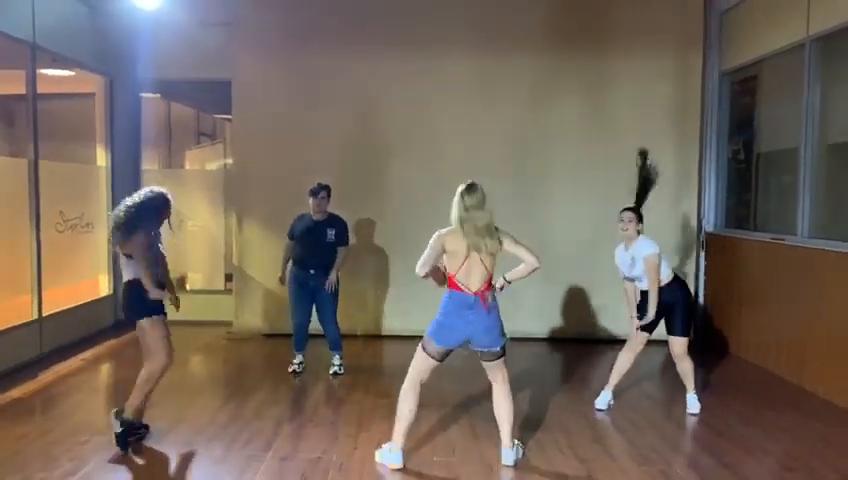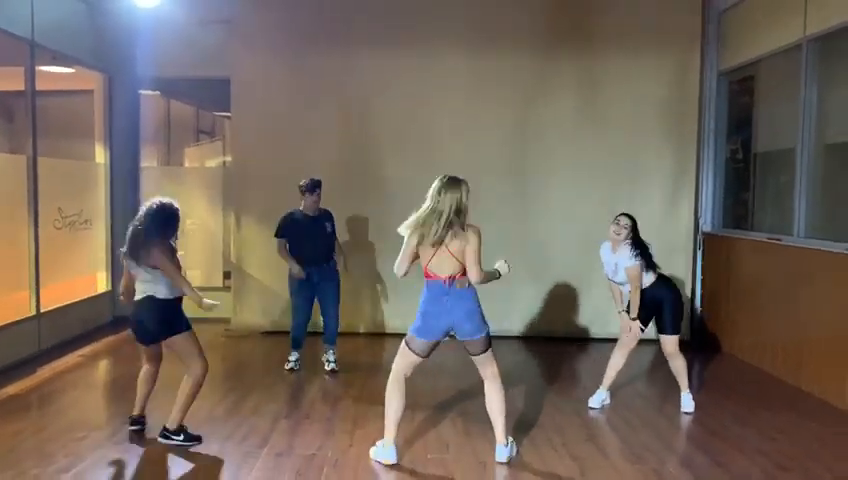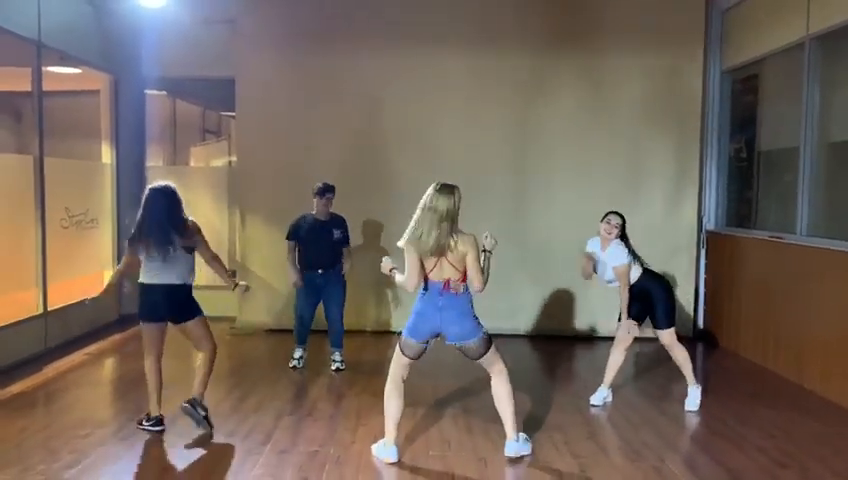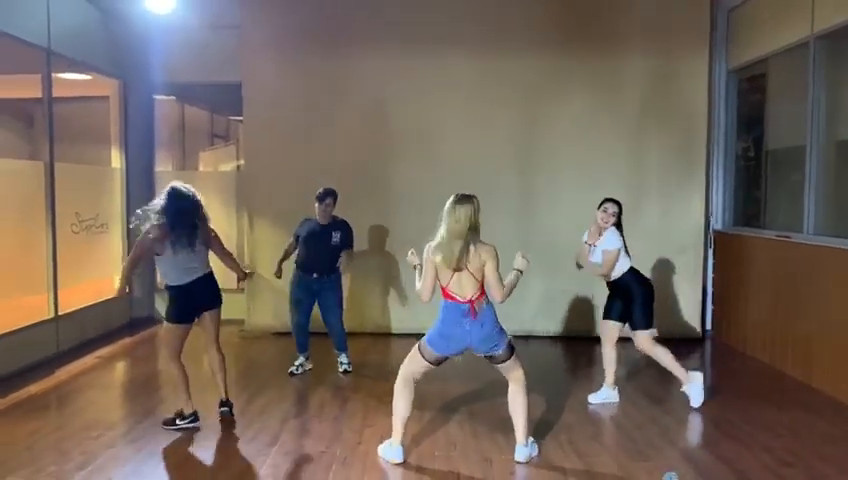
dt=0.3s
person 1, frame 1
left shoulder: (445, 237)
right shoulder: (497, 237)
left elbow: (422, 269)
right elbow: (532, 262)
left wrist: (439, 275)
right wrist: (505, 280)
left hip: (453, 314)
right hip: (486, 317)
left knee: (413, 379)
right knee: (500, 380)
left ankle: (394, 451)
right ankle: (509, 449)
person 1, frame 2
left shoulder: (418, 230)
right shoulder: (470, 233)
left elbow: (399, 270)
right elbow: (475, 278)
right wrist: (498, 271)
left hip: (433, 308)
right hip: (465, 307)
left knee: (397, 375)
right knee: (491, 375)
left ankle: (387, 448)
right ankle: (502, 446)
person 1, frame 3
left shoulder: (416, 239)
right shoulder: (467, 241)
left elbow: (411, 284)
right elbow: (478, 285)
left wrist: (391, 270)
right wrist: (486, 252)
left hip: (426, 310)
right hip: (459, 313)
left knee: (396, 376)
right knee: (498, 371)
left ankle: (388, 446)
right ankle: (513, 441)
person 1, frame 4
left shoulder: (433, 250)
right shoulder: (487, 251)
left elbow: (425, 296)
right elbow: (498, 296)
left wrist: (417, 267)
right wrist: (518, 271)
left hip: (450, 326)
right hip: (484, 326)
left knee: (406, 374)
right knee: (516, 376)
left ankle: (394, 446)
right ankle: (523, 446)
person 2, frame 1
left shoulder: (147, 233)
right shoulder: (140, 233)
left elbow: (158, 266)
right elbow: (142, 261)
left wrist: (171, 291)
right wrist: (154, 289)
left hip: (146, 297)
right hip: (142, 296)
left knee: (153, 359)
right knee: (162, 357)
left ankle: (132, 420)
right ankle: (126, 414)
person 2, frame 2
left shoulder: (134, 247)
right shoulder: (160, 246)
left elbow: (128, 283)
right elbow: (176, 277)
left wrist: (127, 299)
right wrist: (200, 300)
left hip: (141, 312)
right hip: (165, 311)
left knee: (151, 361)
right knee: (198, 367)
left ankle: (137, 416)
right ankle: (172, 428)
person 2, frame 3
left shoulder: (139, 235)
right shoulder: (188, 227)
left elbow: (124, 269)
right elbow: (211, 258)
left wrist: (103, 291)
right wrist: (234, 283)
left hip: (149, 297)
right hip: (179, 297)
left knee: (152, 356)
right knee: (207, 348)
left ankle: (154, 416)
right ankle: (196, 400)
person 2, frame 4
left shoulder: (155, 232)
right shoulder: (201, 228)
left elbow: (132, 262)
right elbow: (224, 253)
left wrist: (122, 287)
right wrist: (241, 273)
left hip: (181, 296)
right hip: (208, 290)
left knee: (171, 355)
right knee: (213, 347)
left ankle: (188, 412)
right ankle: (224, 402)
person 3, frame 1
left shoulder: (647, 246)
right shoulder: (619, 253)
left elbow: (654, 282)
right elbow: (629, 286)
left wrist: (652, 311)
right wrist: (634, 317)
left hip: (674, 296)
right hip: (648, 296)
left knee: (679, 353)
right knee: (632, 346)
left ankle: (691, 396)
right ankle: (607, 392)
person 3, frame 2
left shoulder: (629, 254)
right shoulder: (605, 249)
left elbow: (635, 288)
right elbow: (614, 282)
left wrist: (632, 318)
right wrist: (621, 310)
left hip: (665, 295)
right hip: (642, 298)
left knee: (670, 350)
right knee: (623, 344)
left ankle: (686, 394)
right ankle: (602, 392)
person 3, frame 3
left shoulder: (618, 251)
right shoulder: (593, 244)
left elbow: (624, 287)
right elbow: (587, 275)
left wrist: (625, 317)
right wrist: (586, 262)
left hip: (655, 290)
right hip: (635, 295)
left knee: (669, 342)
right knee: (620, 341)
left ankle: (693, 388)
right ankle: (604, 390)
person 3, frame 4
left shoulder: (611, 236)
right shoulder: (591, 233)
left elbow: (605, 271)
right elbow: (581, 264)
left wrist: (585, 263)
right wrist: (589, 242)
left hip: (636, 289)
right hip: (618, 290)
left knee: (644, 344)
right knee: (607, 337)
left ankle: (689, 379)
right ankle: (609, 389)
person 4, frame 1
left shoulder: (338, 223)
right shoulder: (299, 221)
left elbow: (342, 251)
right elbow: (289, 246)
left wrist: (334, 273)
right wrist: (283, 270)
left hip: (325, 278)
right hip: (299, 276)
left knee: (328, 320)
right knee: (299, 321)
left ankle: (337, 358)
right ankle: (298, 358)
person 4, frame 2
left shoulder: (327, 216)
right shoulder: (290, 219)
left elbow: (334, 240)
right elbow: (280, 246)
left wrist: (339, 254)
right wrist: (292, 264)
left hip: (327, 272)
right hip: (302, 274)
left knee: (331, 314)
right knee: (300, 316)
left ankle: (330, 354)
right ankle: (294, 354)
person 4, frame 3
left shoulder: (339, 222)
right shoulder: (301, 222)
left elbow: (345, 246)
right elbow: (291, 248)
left wrist: (347, 260)
right wrist: (294, 271)
left hip: (334, 277)
right hip: (307, 277)
left knee: (335, 317)
right knee: (302, 316)
left ankle: (336, 354)
right ankle: (299, 351)
person 4, frame 4
left shoulder: (342, 226)
right shoulder: (305, 224)
left elbow: (348, 252)
right elbow: (292, 245)
left wrist: (345, 259)
right wrist: (279, 263)
left hip: (329, 281)
right hip: (302, 280)
left knee: (334, 322)
right knee: (298, 322)
left ankle: (343, 356)
right ankle: (303, 358)
